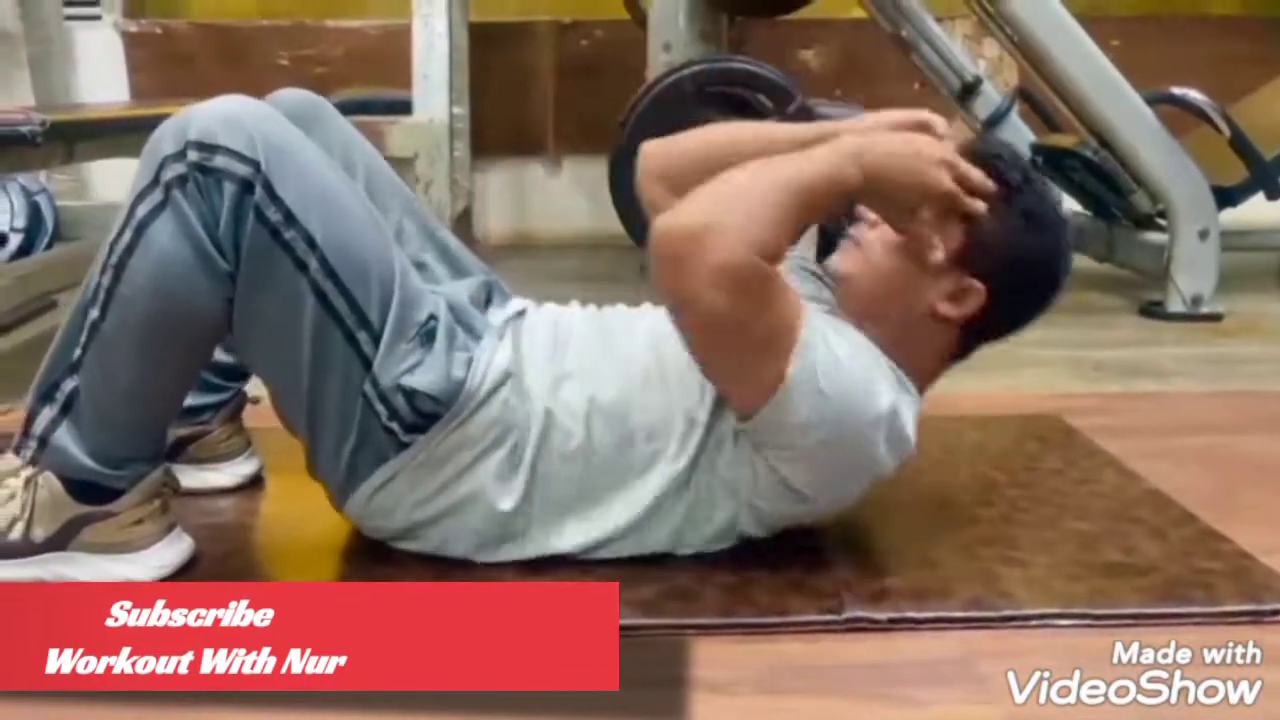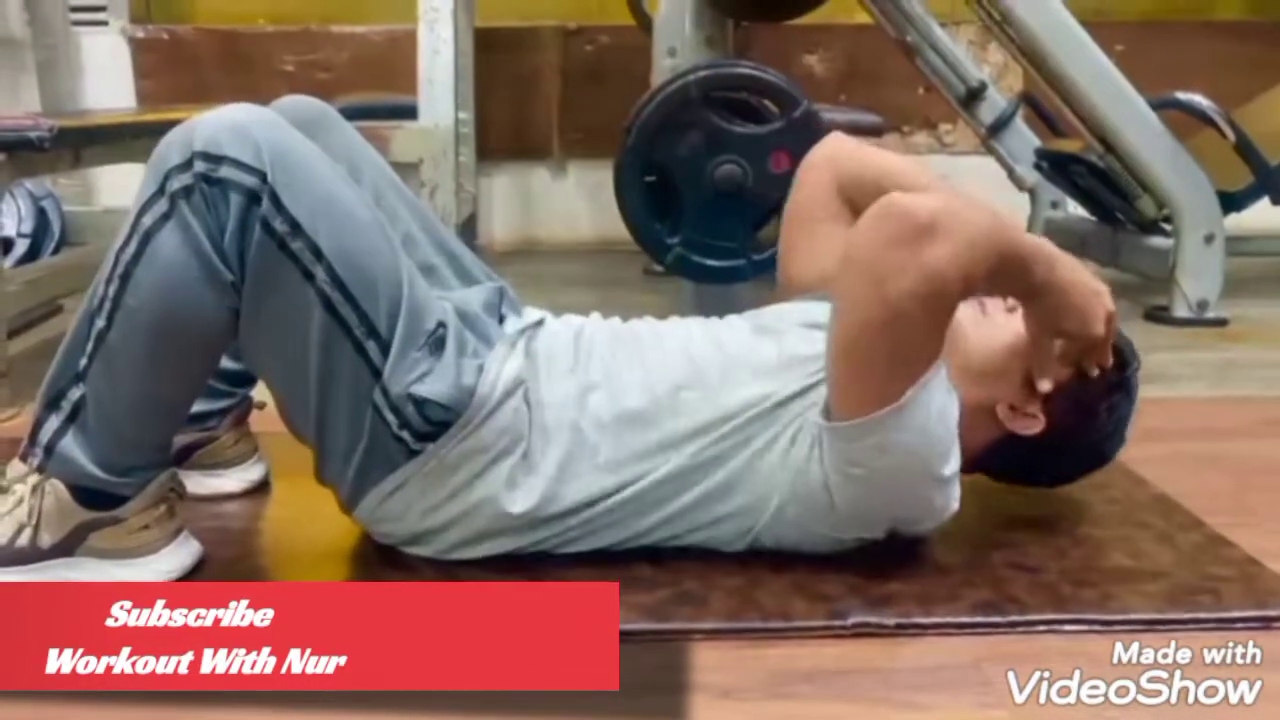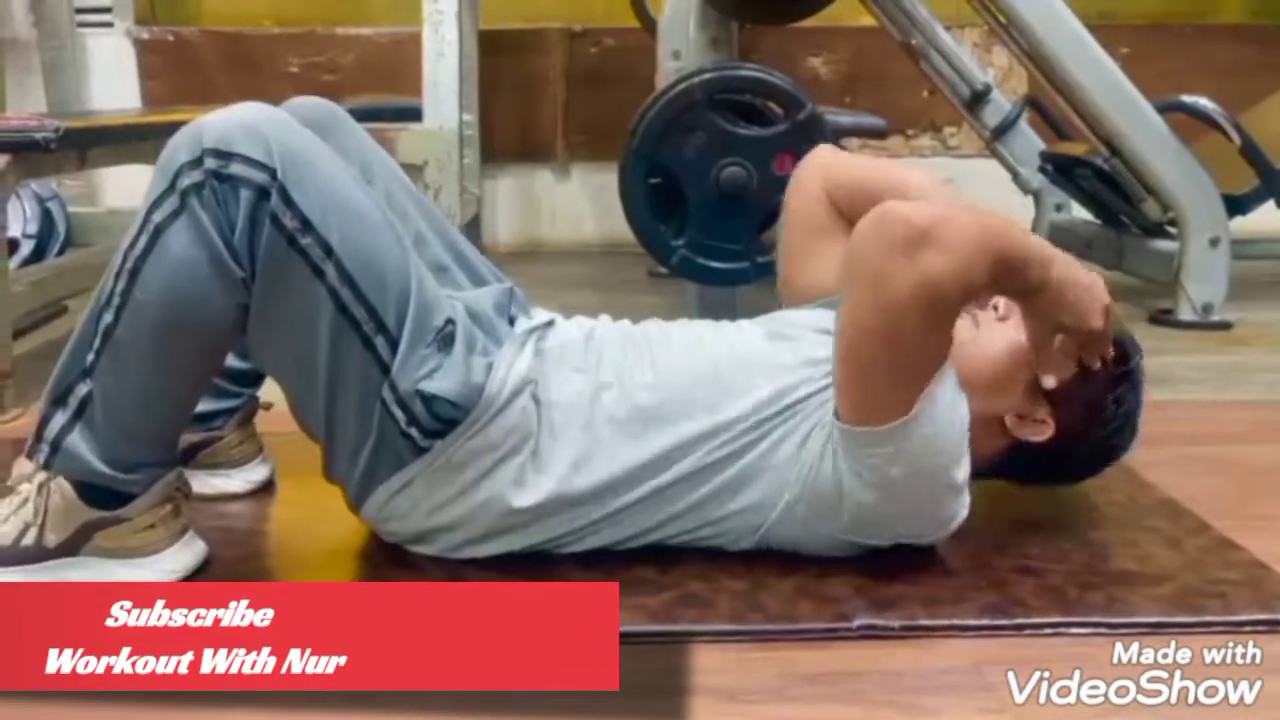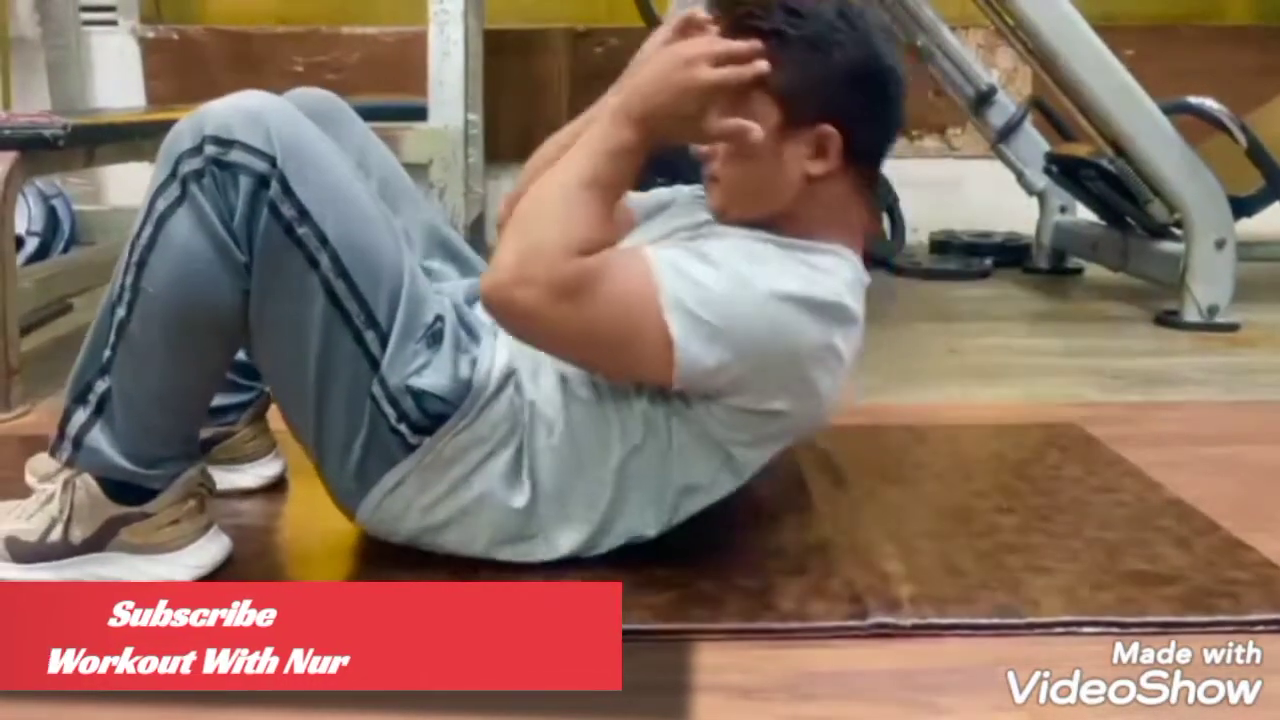
dt=0.4s
person 1, frame 1
left shoulder: (854, 410)
right shoulder: (833, 304)
left elbow: (688, 249)
right elbow: (660, 171)
left wrist: (850, 160)
right wrist: (846, 142)
left hip: (435, 441)
right hip: (493, 346)
left knee: (216, 153)
right knee: (291, 118)
right ankle: (191, 421)
person 1, frame 2
left shoulder: (897, 465)
right shoulder: (863, 355)
left elbow: (915, 234)
right elbow: (831, 167)
left wrist: (1045, 272)
right wrist: (1012, 242)
left hip: (451, 445)
right hip: (503, 352)
left knee: (221, 162)
right knee: (292, 127)
right ankle: (196, 423)
person 1, frame 3
left shoulder: (909, 477)
right shoulder: (868, 362)
left elbow: (913, 244)
right elbow: (822, 179)
left wrist: (1043, 268)
right wrist: (1025, 253)
left hip: (460, 443)
right hip: (510, 355)
left knee: (231, 161)
right knee: (300, 129)
left ankle: (97, 502)
right ankle: (199, 424)
person 1, frame 4
left shoulder: (787, 307)
right shoulder: (757, 225)
left elbow: (526, 283)
right elbow: (532, 215)
left wrist: (635, 112)
right wrist: (639, 98)
left hip: (444, 451)
right hip: (476, 369)
left knee: (235, 147)
right knee: (304, 118)
left ankle: (119, 498)
right ankle: (212, 426)
